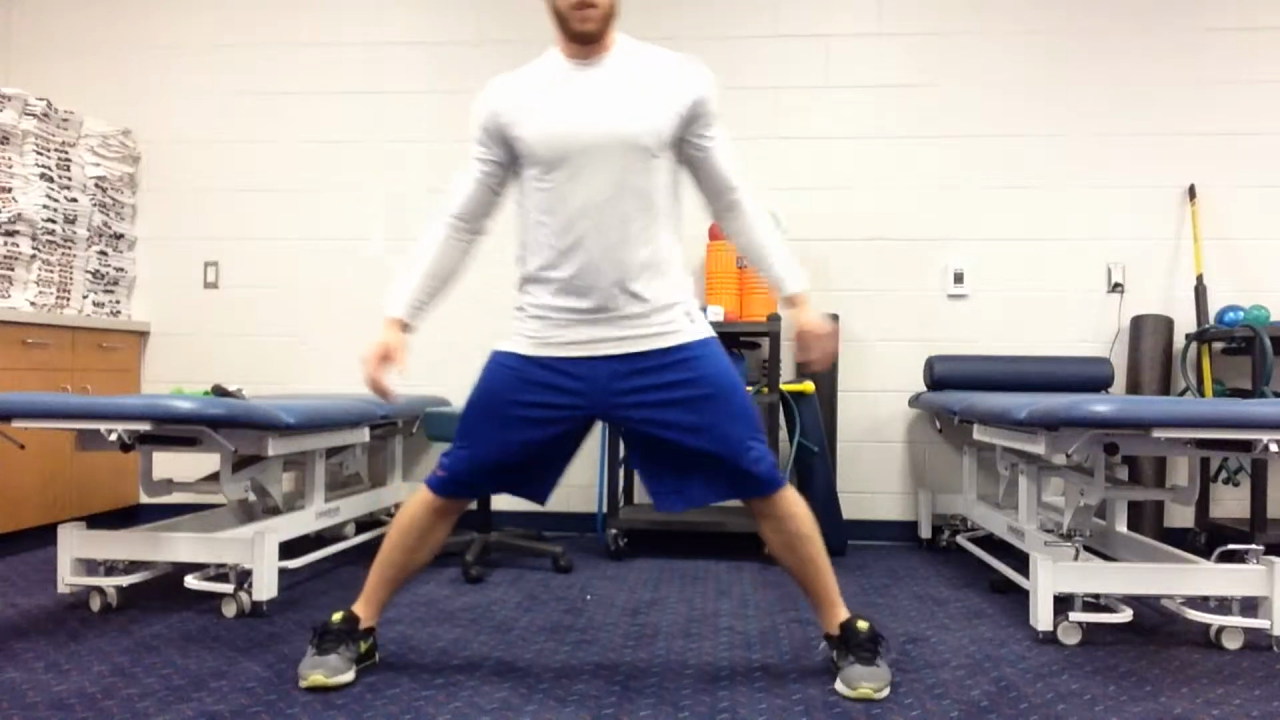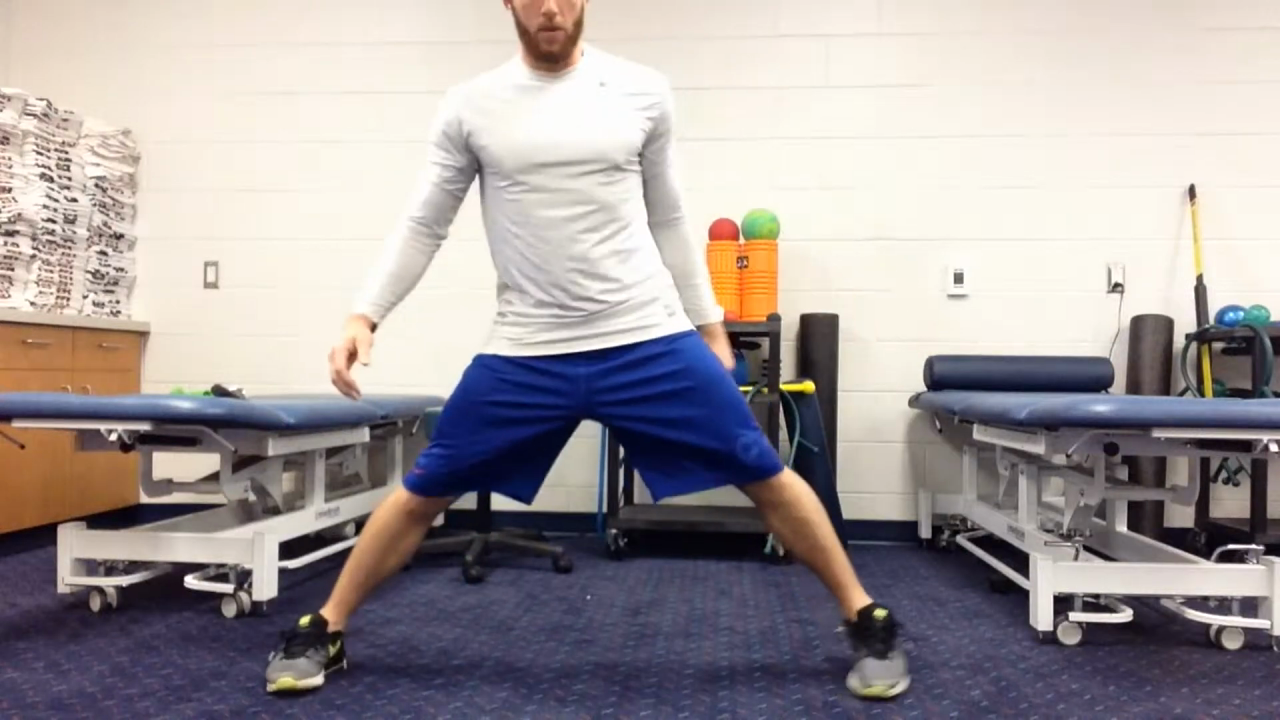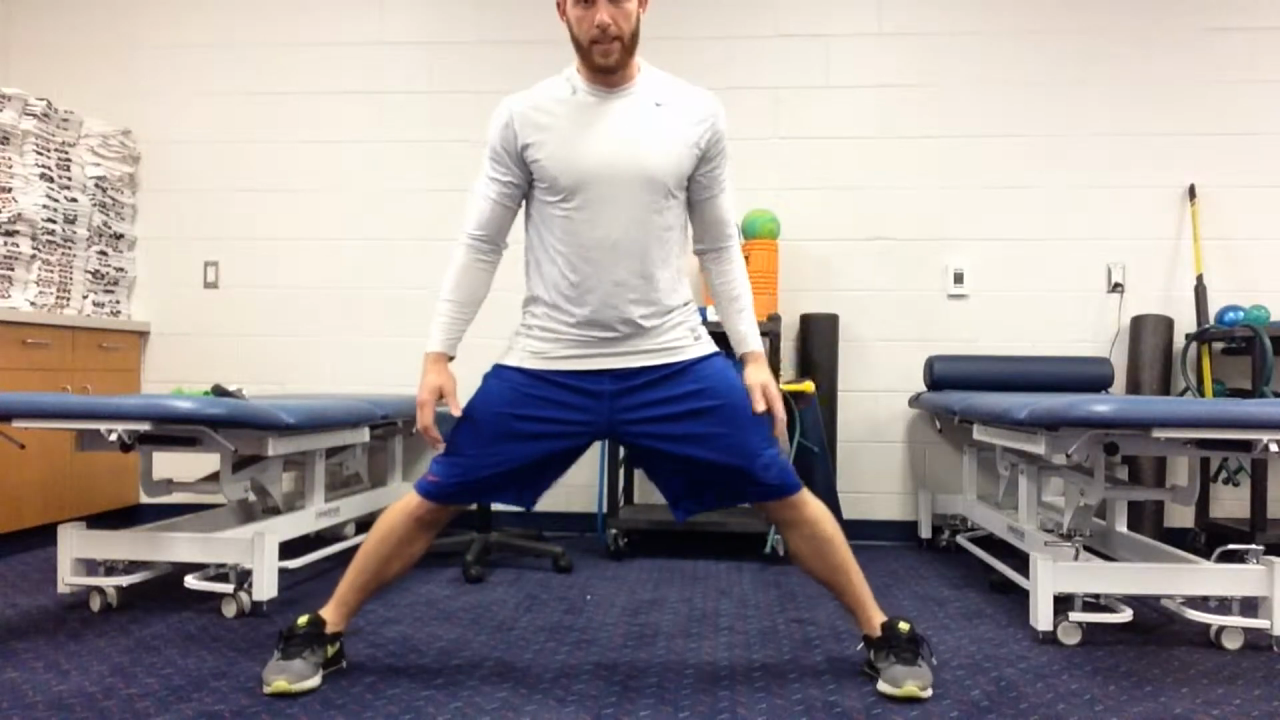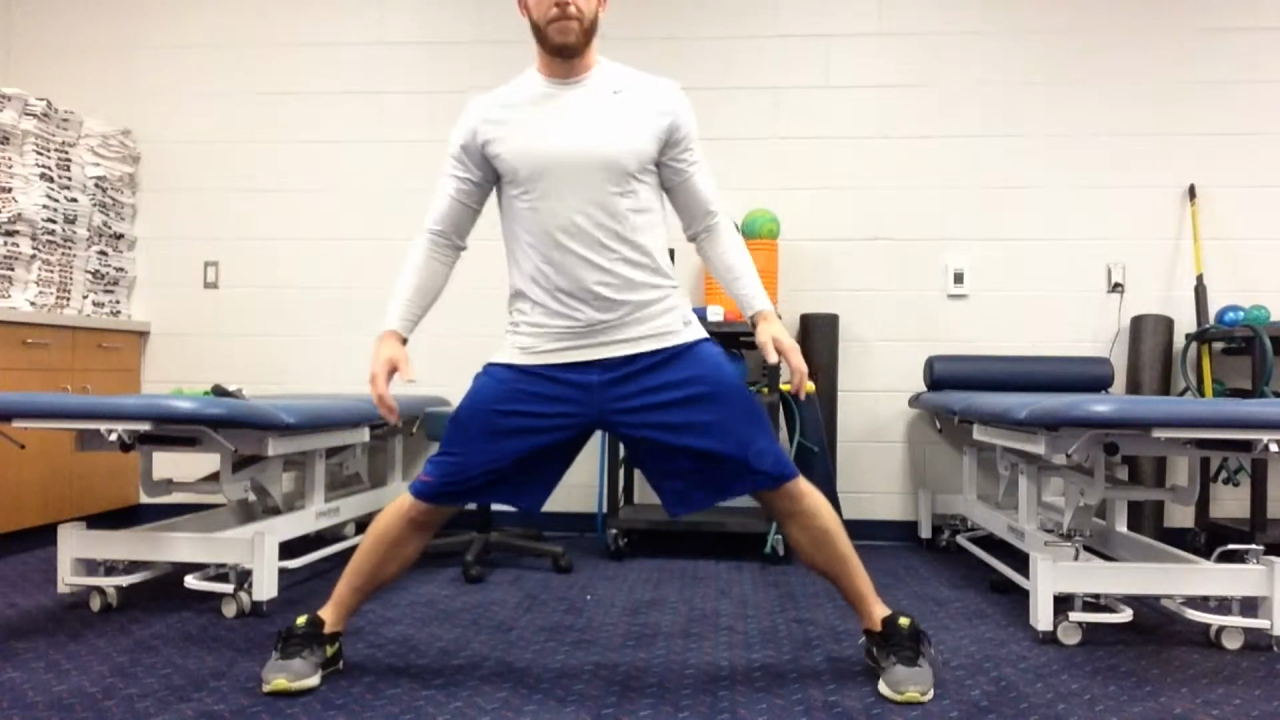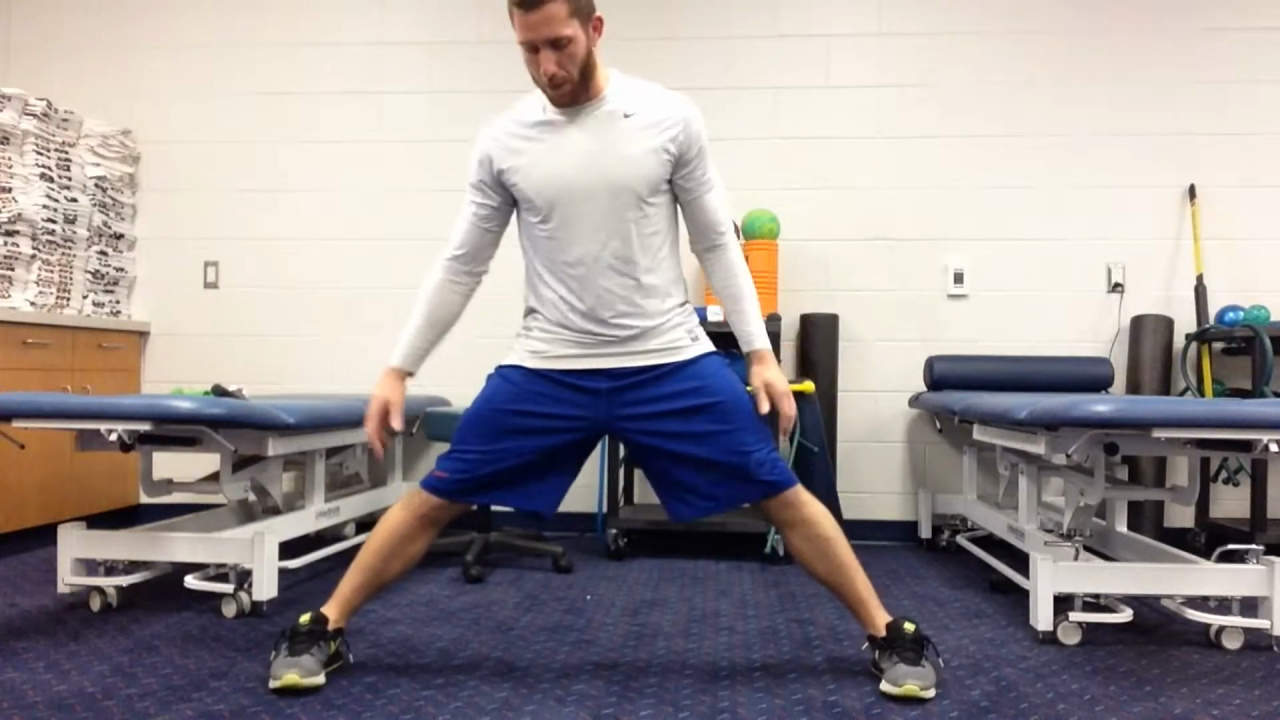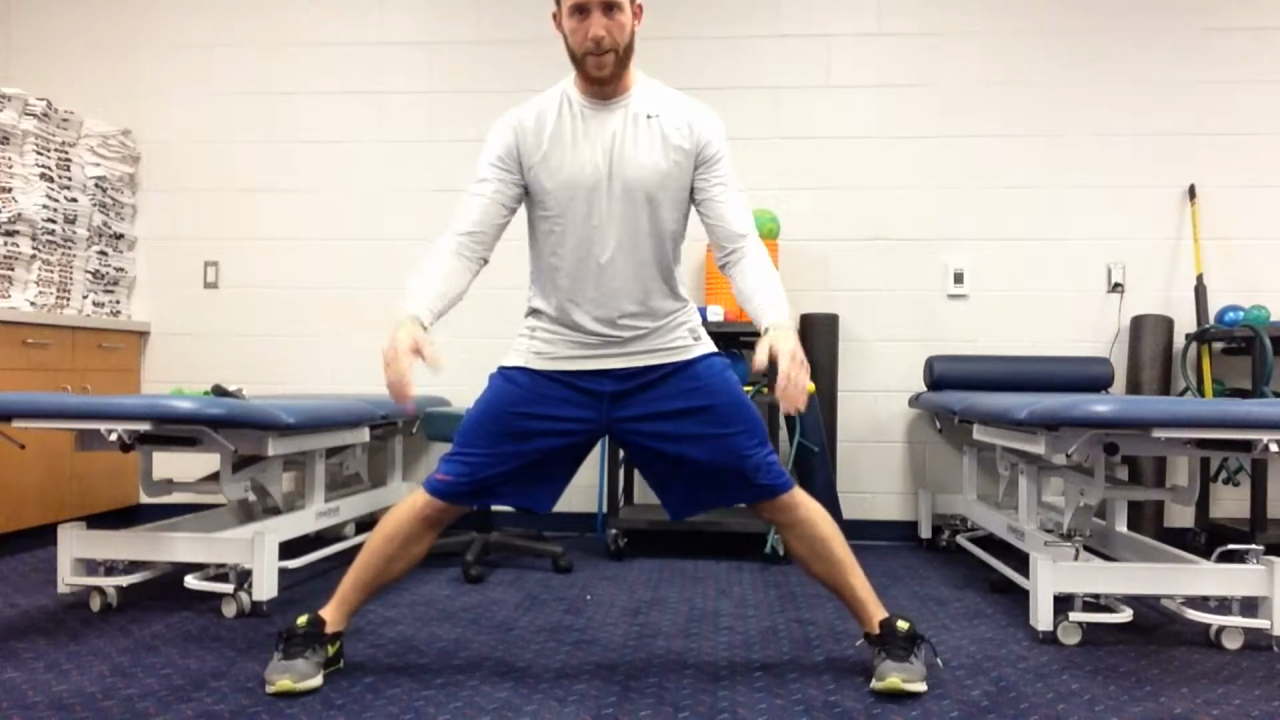
dt=0.7s
person 1, frame 1
left shoulder: (679, 81)
right shoulder: (509, 98)
left elbow: (731, 201)
right elbow: (462, 223)
left wrist: (795, 294)
right wrist: (399, 320)
left hip: (665, 343)
right hip: (541, 350)
left knee: (764, 485)
right knee: (447, 489)
left ankle: (848, 633)
right ankle: (354, 627)
person 1, frame 2
left shoulder: (642, 92)
right shoulder: (471, 106)
left elbow: (668, 220)
right elbow: (423, 226)
left wrist: (710, 324)
right wrist: (364, 316)
left hip: (649, 341)
right hip: (525, 354)
left knee: (764, 474)
right knee: (424, 491)
left ankle: (865, 621)
right ankle: (323, 630)
person 1, frame 3
left shoulder: (696, 113)
right shoulder: (523, 117)
left elbow: (718, 247)
right elbow: (481, 245)
left wrist: (753, 355)
right wrist: (438, 354)
left hip: (675, 362)
right hip: (547, 368)
left knee: (783, 495)
right knee: (434, 500)
left ankle: (884, 637)
right ankle: (321, 632)
person 1, frame 4
left shoulder: (656, 100)
right shoulder: (488, 117)
left elbow: (707, 224)
right elbow: (441, 239)
left wrist: (763, 312)
right wrist: (394, 331)
left hip: (663, 351)
right hip: (536, 363)
left knee: (779, 486)
right knee: (427, 501)
left ankle: (885, 631)
right ankle: (321, 632)
person 1, frame 5
left shoulder: (670, 118)
right shoulder: (503, 141)
left elbow: (715, 244)
right elbow: (462, 265)
left wrist: (760, 353)
right wrist: (398, 367)
left hip: (670, 362)
right hip: (547, 371)
left knee: (780, 494)
right knee: (435, 498)
left ankle: (888, 635)
right ankle: (322, 629)
person 1, frame 6
left shoulder: (691, 123)
right shoulder: (523, 128)
left elbow: (738, 247)
right elbow: (466, 243)
left wrist: (779, 327)
right wrist: (414, 317)
left hip: (673, 365)
right hip: (549, 368)
left knee: (777, 496)
right knee: (441, 500)
left ankle: (885, 632)
right ankle: (321, 630)
